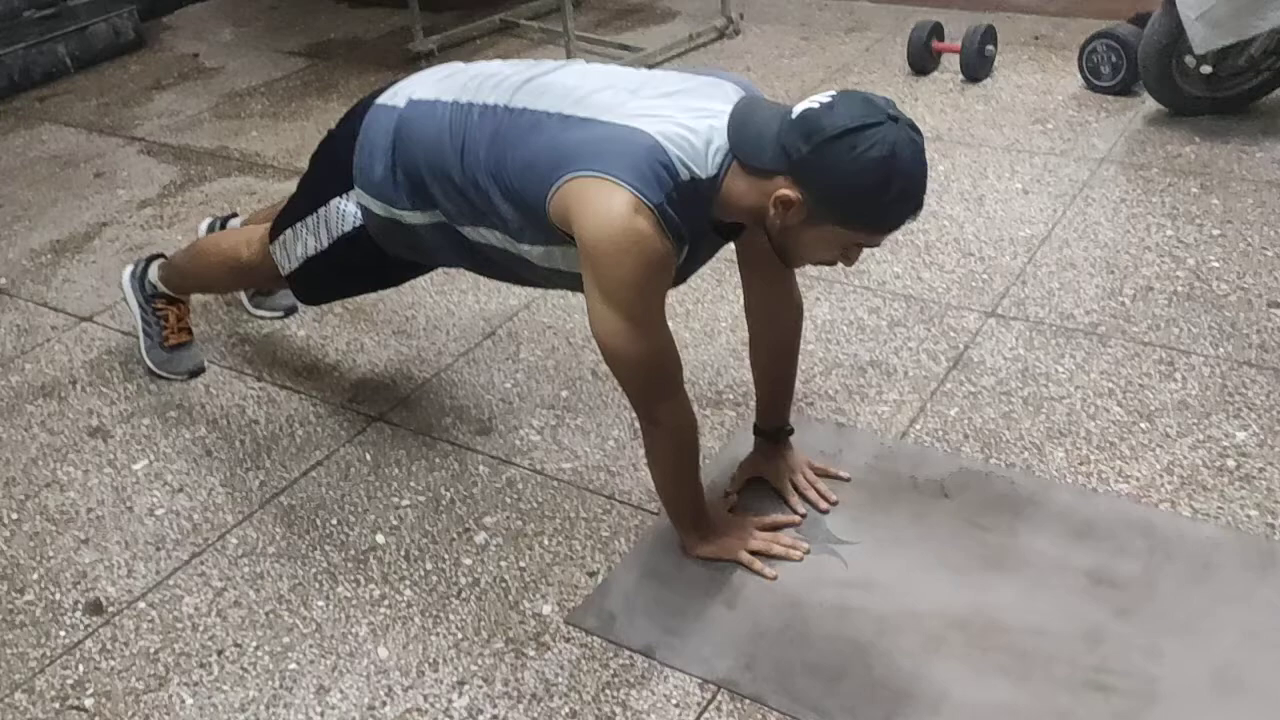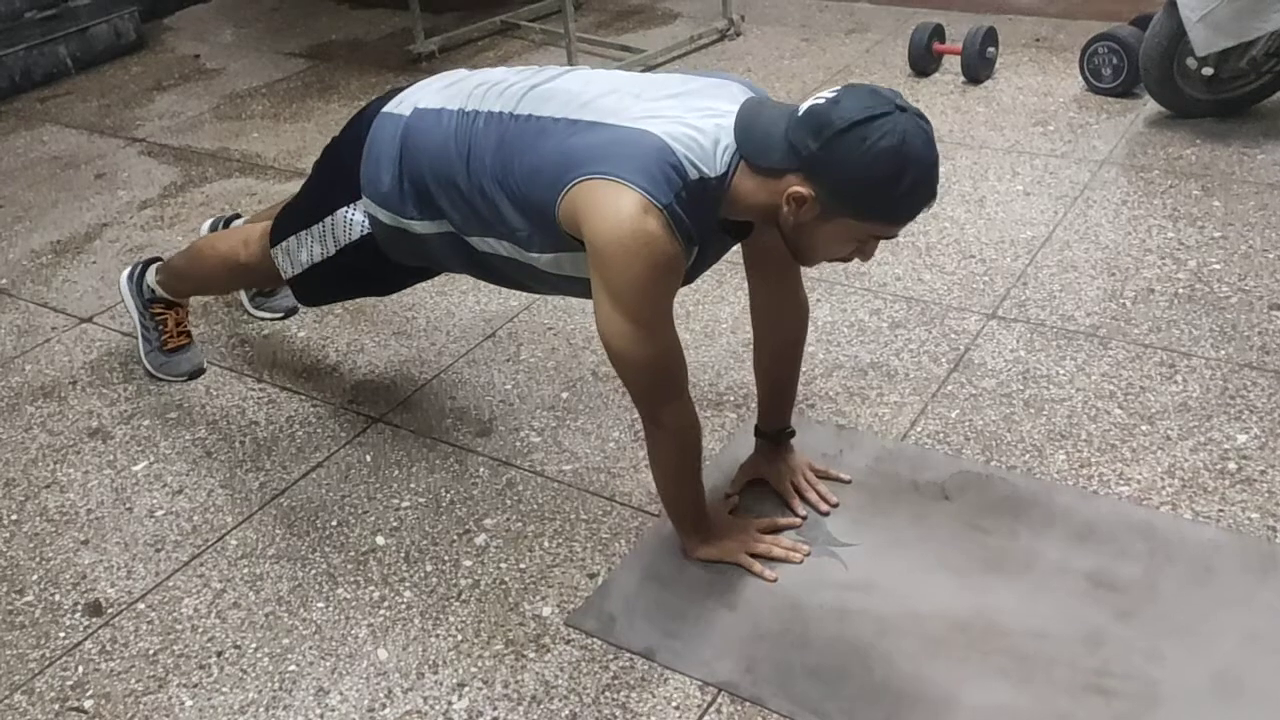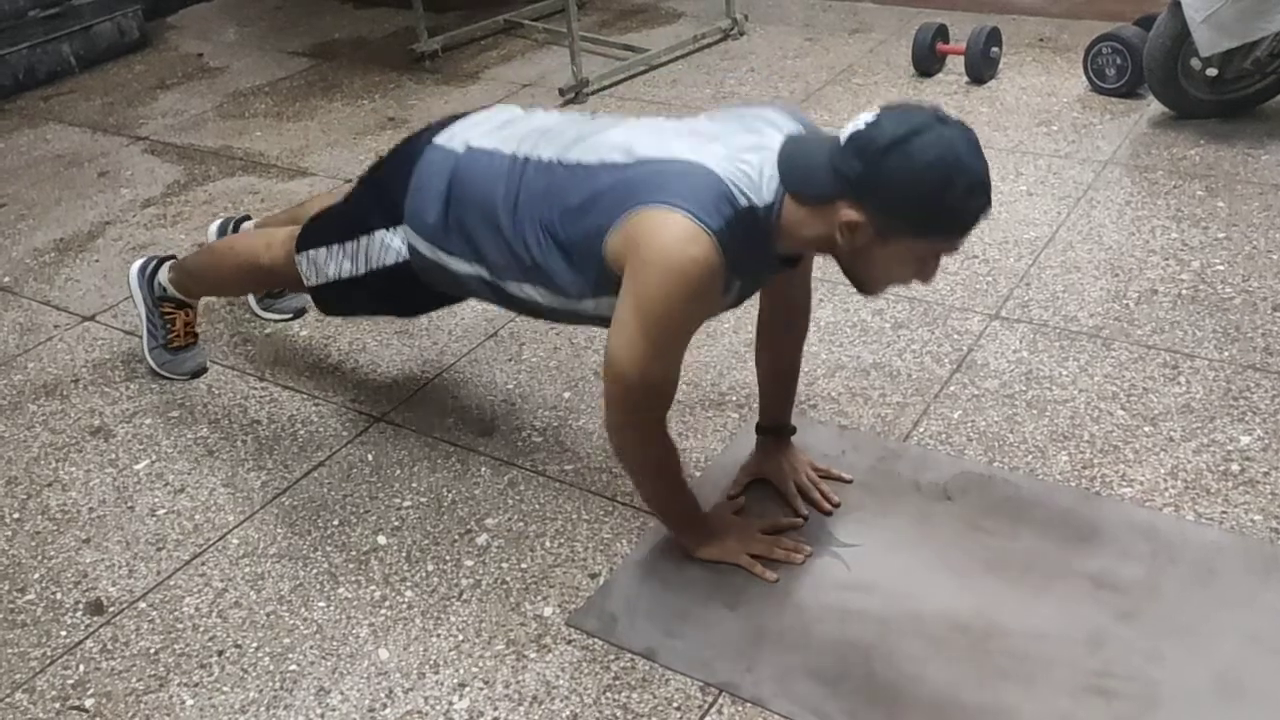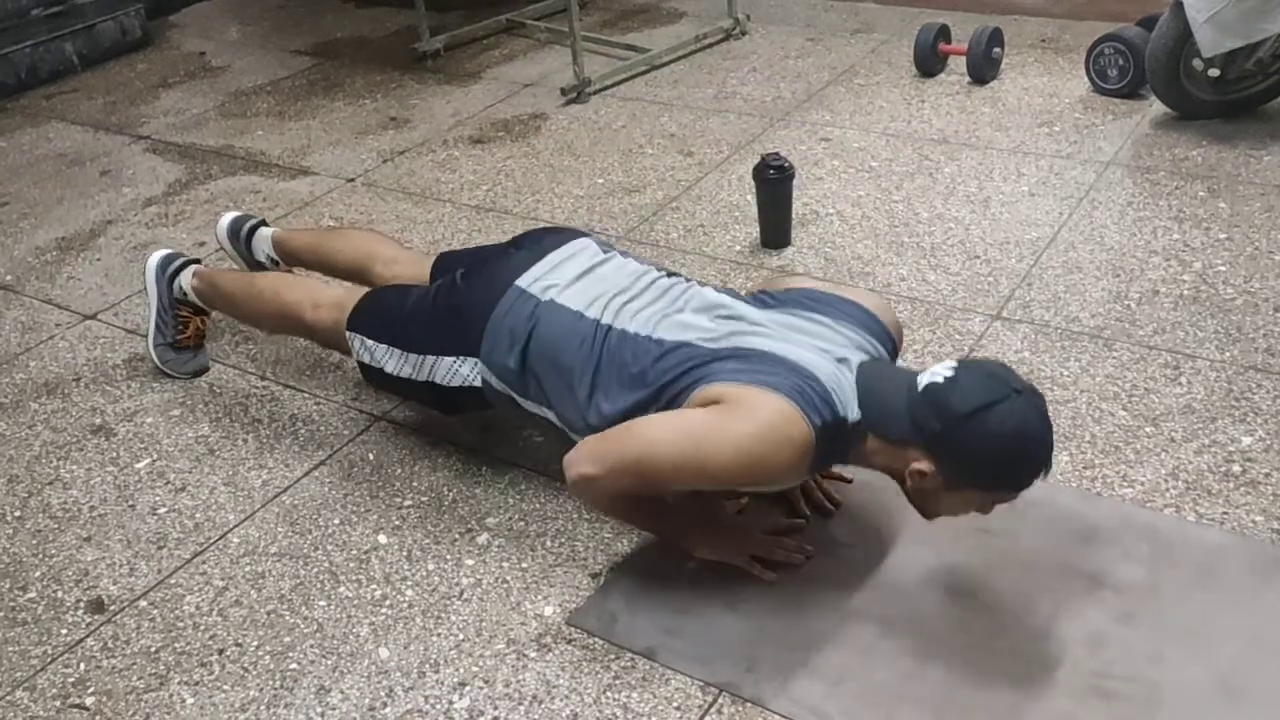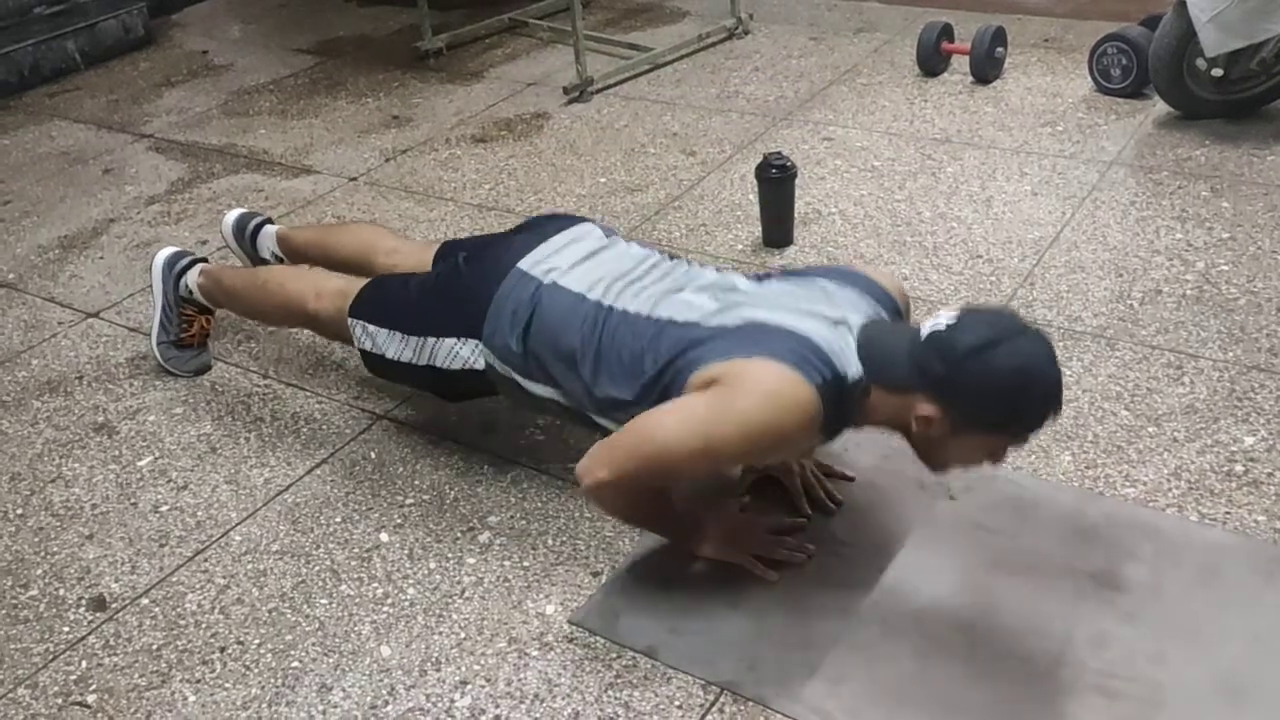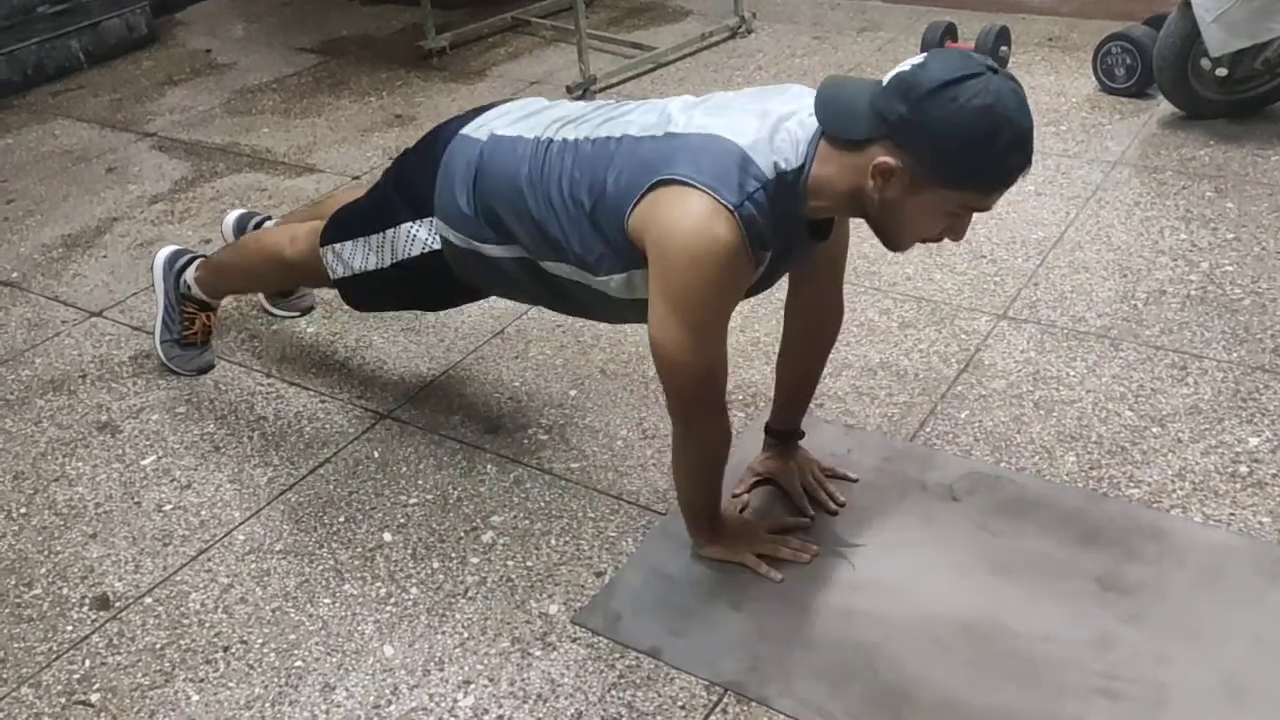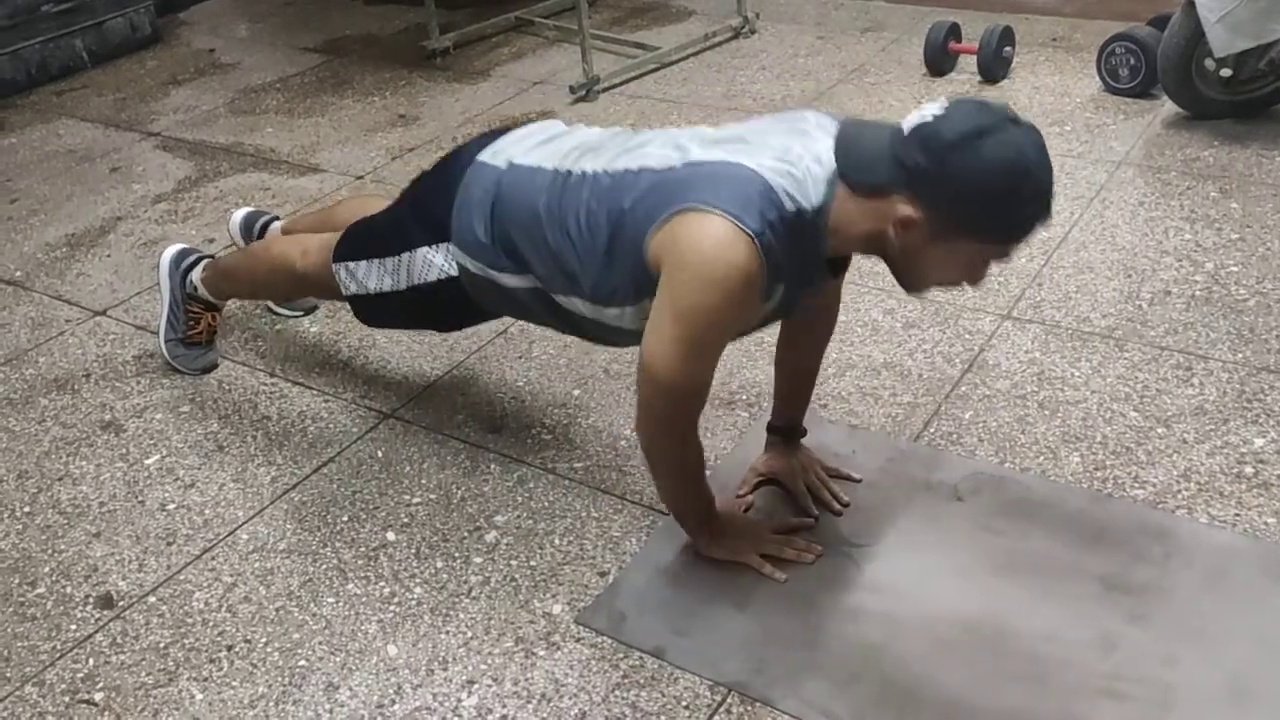
dt=0.5s
person 1, frame 1
left shoulder: (765, 136)
right shoulder: (628, 219)
left elbow: (773, 298)
right elbow: (658, 405)
left wrist: (774, 441)
right wrist: (699, 530)
left hip: (462, 118)
right hip: (397, 157)
left knee: (299, 232)
right knee: (274, 260)
left ankle: (241, 225)
right ankle: (158, 282)
person 1, frame 2
left shoulder: (774, 139)
right shoulder: (637, 219)
left elbow: (781, 300)
right elbow: (664, 405)
left wrist: (773, 442)
right wrist: (699, 530)
left hip: (470, 124)
right hip: (401, 167)
left knee: (302, 238)
right knee: (275, 258)
left ankle: (234, 228)
right ankle: (157, 285)
person 1, frame 3
left shoulder: (812, 161)
right shoulder: (685, 247)
left elbow: (785, 297)
right elbow: (632, 424)
left wrist: (775, 441)
right wrist: (696, 532)
left hip: (504, 153)
right hip: (439, 204)
left knee: (336, 233)
right knee: (294, 261)
left ankle: (243, 227)
right ankle: (168, 284)
person 1, frame 4
left shoulder: (872, 326)
right shoulder: (778, 437)
right elbow: (591, 468)
right wrist: (702, 532)
left hip: (578, 268)
right hip: (512, 335)
left knee: (406, 273)
right knee: (336, 317)
left ankle: (262, 236)
right ankle: (188, 280)
person 1, frame 5
left shoulder: (882, 303)
right shoulder: (783, 402)
right elbow: (602, 473)
right wrist: (703, 532)
left hip: (576, 254)
right hip: (513, 319)
left knee: (406, 265)
right knee: (341, 308)
left ankle: (266, 234)
right ankle: (194, 282)
person 1, frame 6
left shoulder: (839, 134)
right shoulder: (708, 224)
left elbow: (817, 301)
right elbow: (696, 410)
left wrist: (785, 444)
right wrist: (711, 532)
left hip: (533, 149)
right hip: (465, 195)
left knee: (358, 222)
right knee: (321, 253)
left ankle: (260, 222)
right ankle: (193, 280)
person 1, frame 7
left shoulder: (855, 159)
right shoulder: (727, 250)
left elbow: (812, 298)
right elbow: (663, 424)
left wrist: (786, 441)
right wrist: (709, 530)
left hip: (543, 164)
right hip: (480, 222)
left knee: (377, 231)
right knee: (331, 268)
left ankle: (271, 226)
right ankle: (200, 280)
